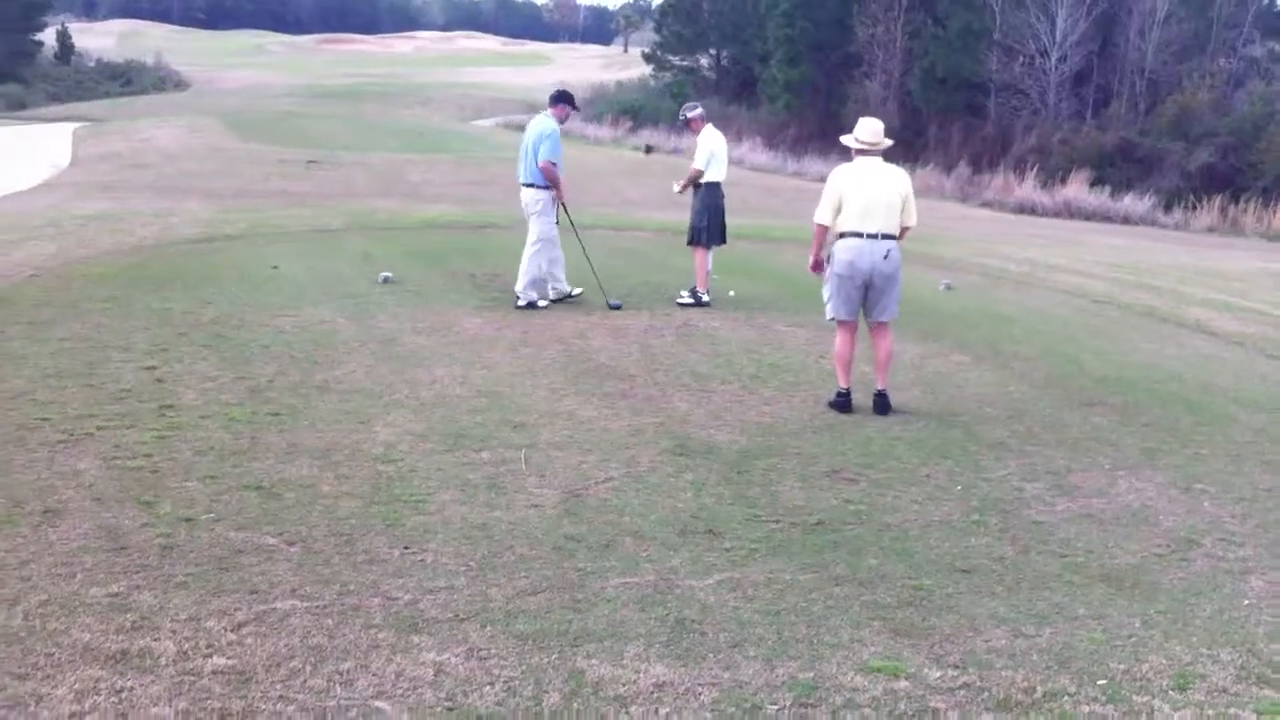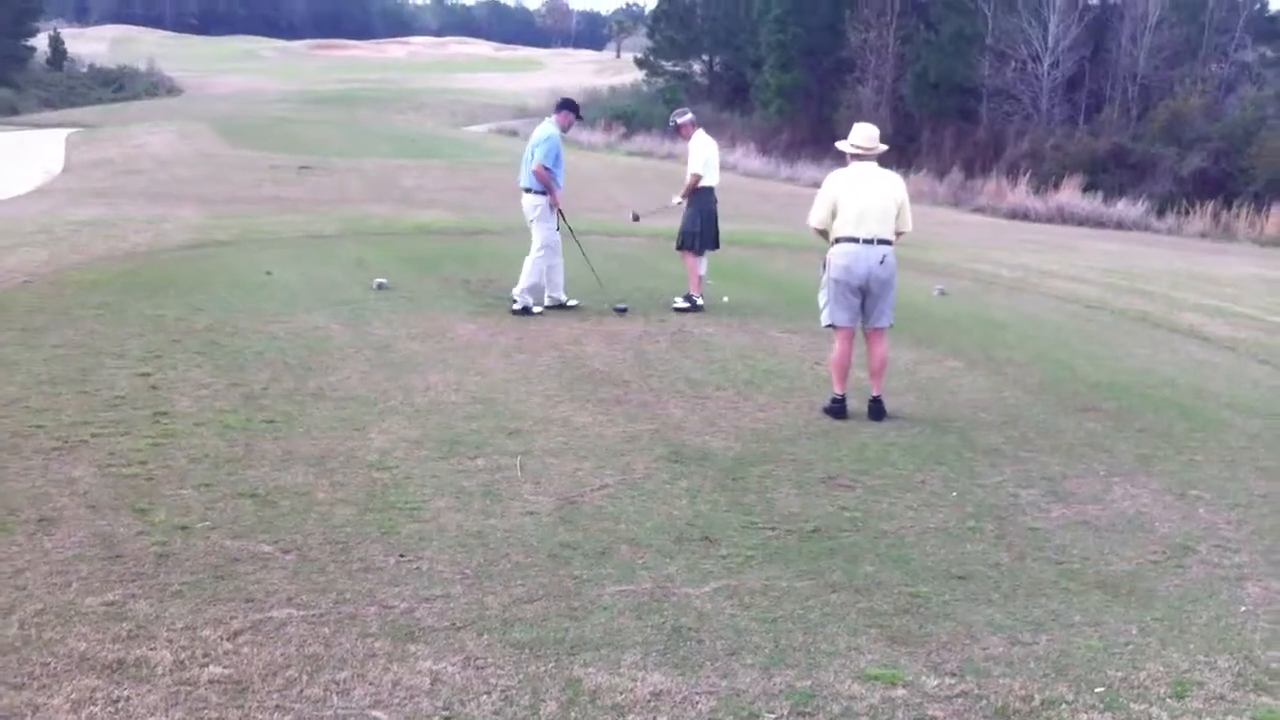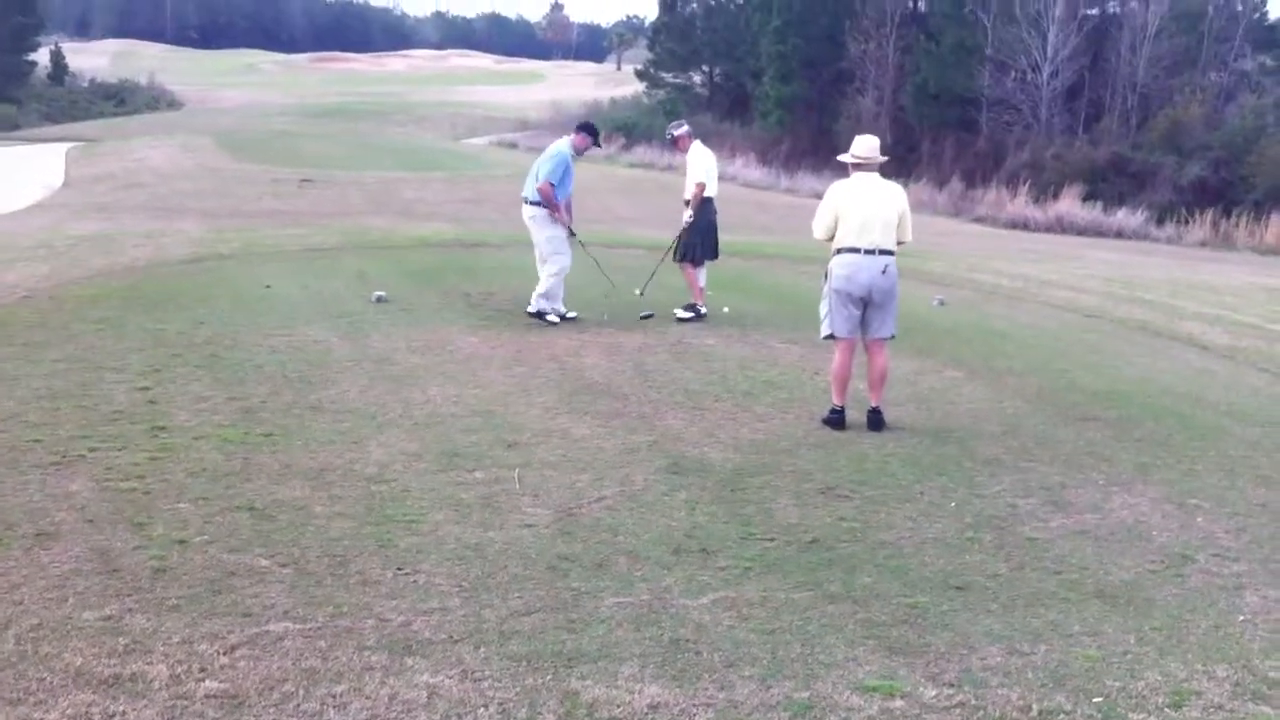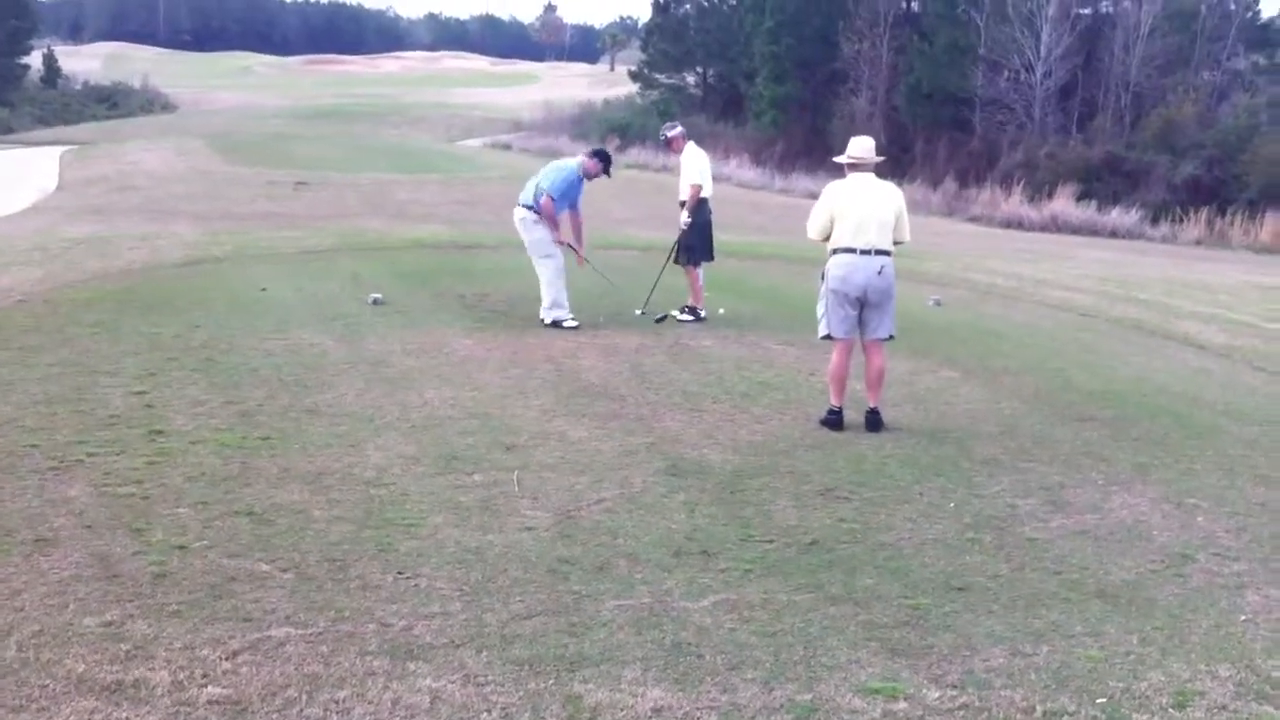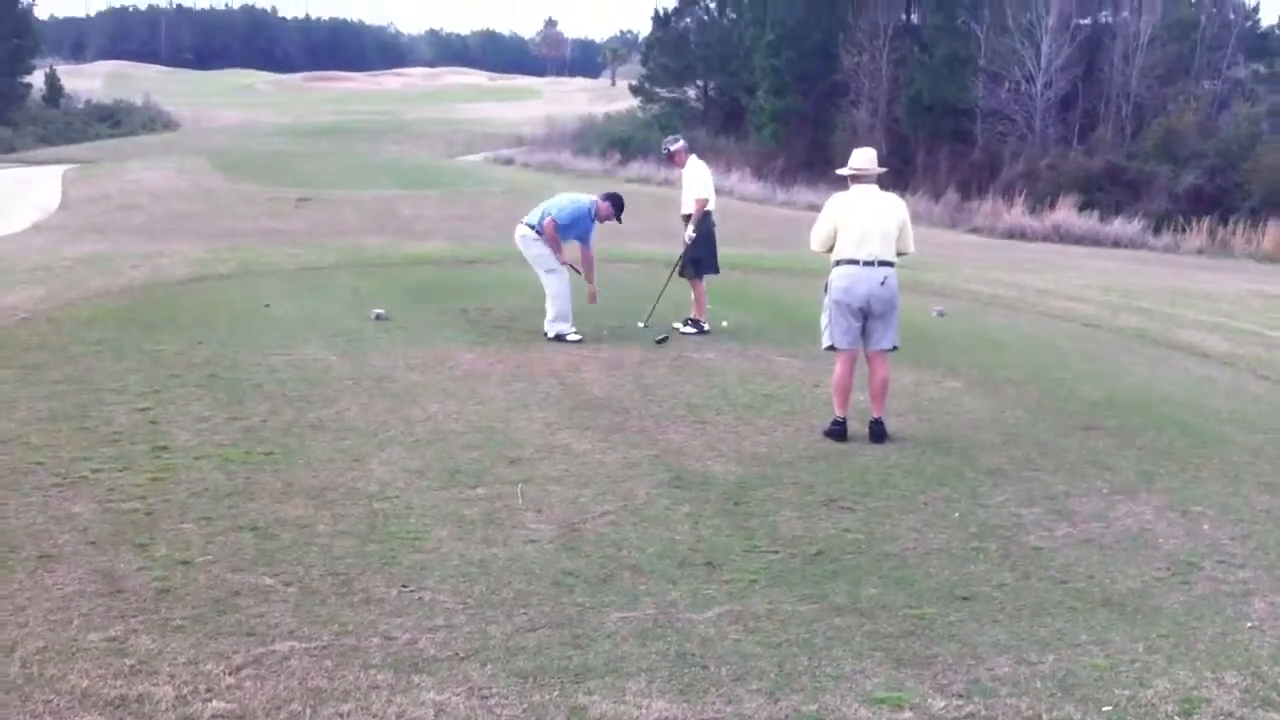
dt=0.2s
person 1, frame 1
left shoulder: (843, 173)
right shoulder: (900, 176)
left elbow: (823, 220)
right elbow: (907, 223)
left wrist: (815, 254)
left hip: (850, 250)
right hip: (887, 254)
left knee: (846, 327)
right knee: (881, 327)
left ankle: (843, 394)
right ankle: (881, 394)
person 1, frame 2
left shoulder: (838, 178)
right shoulder: (895, 181)
left elbow: (817, 222)
right elbow: (902, 228)
left wrist: (832, 236)
left hip: (846, 256)
right hip: (882, 259)
left knee: (844, 333)
right knee: (877, 334)
left ankle: (838, 400)
right ankle: (876, 400)
person 1, frame 3
left shoulder: (840, 189)
right shoulder: (896, 192)
left elbow: (821, 232)
right elbow: (903, 237)
left hip: (847, 267)
right hip: (884, 269)
left knee: (844, 344)
right knee: (877, 345)
left ankle: (837, 411)
right ankle: (875, 411)
person 1, frame 4
left shoulder: (836, 189)
right shoulder: (893, 192)
left elbow: (816, 232)
right elbow: (901, 237)
left hip: (844, 267)
right hip: (881, 269)
left knee: (841, 344)
right knee: (874, 345)
left ankle: (835, 411)
right ankle: (873, 412)
person 1, frame 5
left shoulder: (839, 201)
right shoulder: (896, 204)
left elbow: (819, 244)
right elbow: (905, 248)
left hip: (847, 279)
right hip: (884, 280)
left knee: (846, 356)
right knee: (878, 356)
left ankle: (839, 422)
right ankle: (877, 423)
person 2, frame 1
left shoulder: (706, 138)
right shoulder: (714, 135)
left elbow: (698, 170)
left wrist: (683, 184)
right wrist: (688, 183)
left hip: (706, 193)
right hip: (712, 192)
left knee: (699, 244)
right knee: (705, 244)
left ankle: (701, 293)
right ankle: (702, 287)
person 2, frame 2
left shoulder: (698, 143)
right shoulder: (705, 140)
left elbow: (696, 176)
left wrist: (682, 196)
right wrist: (686, 196)
left hip: (699, 199)
right hip: (704, 198)
left knee: (688, 248)
right knee: (698, 249)
left ankle: (695, 296)
right ankle: (696, 292)
person 2, frame 3
left shoulder: (697, 154)
right shoulder: (701, 152)
left elbow: (700, 185)
left wrist: (689, 210)
left hip: (700, 210)
right hip: (703, 209)
left knee: (686, 259)
right knee: (697, 261)
left ankle: (699, 305)
right ankle: (696, 303)
person 2, frame 4
left shoulder: (691, 155)
right shoulder: (692, 153)
left elbow: (696, 186)
left wrist: (686, 212)
left hip: (695, 211)
right hip: (696, 211)
left knee: (689, 262)
right knee: (692, 262)
left ankle: (699, 309)
right ankle: (692, 304)
person 2, frame 5
left shoulder: (695, 168)
right shoulder: (690, 168)
left elbow: (702, 200)
left wrist: (691, 226)
left hip: (699, 225)
right hip: (696, 225)
left knee: (695, 275)
right knee: (693, 275)
left ankle: (702, 321)
right ankle: (694, 316)
person 3, frame 1
left shoulder: (536, 123)
right shoulder: (551, 129)
right elbow: (545, 165)
right wrist: (559, 188)
left hip: (530, 190)
right hip: (541, 194)
left knee: (550, 243)
right knee: (538, 245)
left ankle: (559, 289)
right ankle: (525, 296)
person 3, frame 2
left shoulder: (547, 131)
right shoulder: (551, 135)
right elbow: (537, 169)
left wrist: (552, 195)
right wrist: (554, 194)
left hip: (537, 198)
right hip: (540, 199)
left knee: (552, 250)
right knee: (542, 251)
left ankle: (554, 297)
right ankle: (521, 300)
person 3, frame 3
left shoulder: (567, 154)
right shoulder: (561, 153)
left elbow: (564, 193)
right elbow: (542, 187)
left wrist: (569, 220)
right wrist: (559, 212)
left hip: (544, 211)
right hip: (540, 211)
left knee: (550, 261)
right knee: (560, 259)
left ankle: (553, 307)
right ankle: (539, 306)
person 3, frame 4
left shoulder: (579, 178)
right shoulder: (567, 171)
left elbow: (575, 214)
right elbow: (545, 201)
left wrist: (579, 246)
right wrist: (557, 231)
left hip: (537, 217)
right hip: (530, 216)
left knee: (552, 264)
right knee: (551, 263)
left ankle: (550, 310)
right ankle: (554, 315)
person 3, frame 5
left shoulder: (589, 219)
right shoulder: (579, 205)
left elbow: (586, 251)
right elbow: (548, 224)
left wrist: (591, 283)
right wrist: (559, 253)
left hip: (537, 236)
right hip: (529, 234)
left knee: (557, 277)
right knee: (558, 277)
left ankle: (553, 324)
right ankle: (558, 329)
